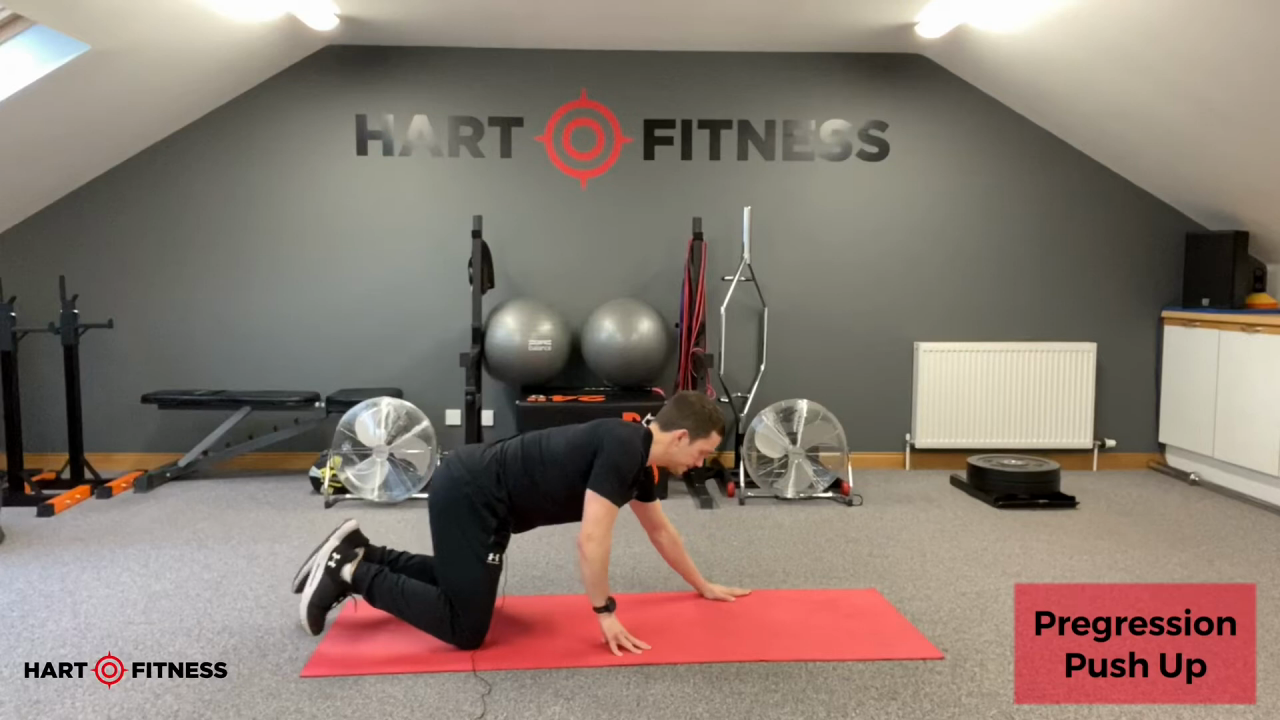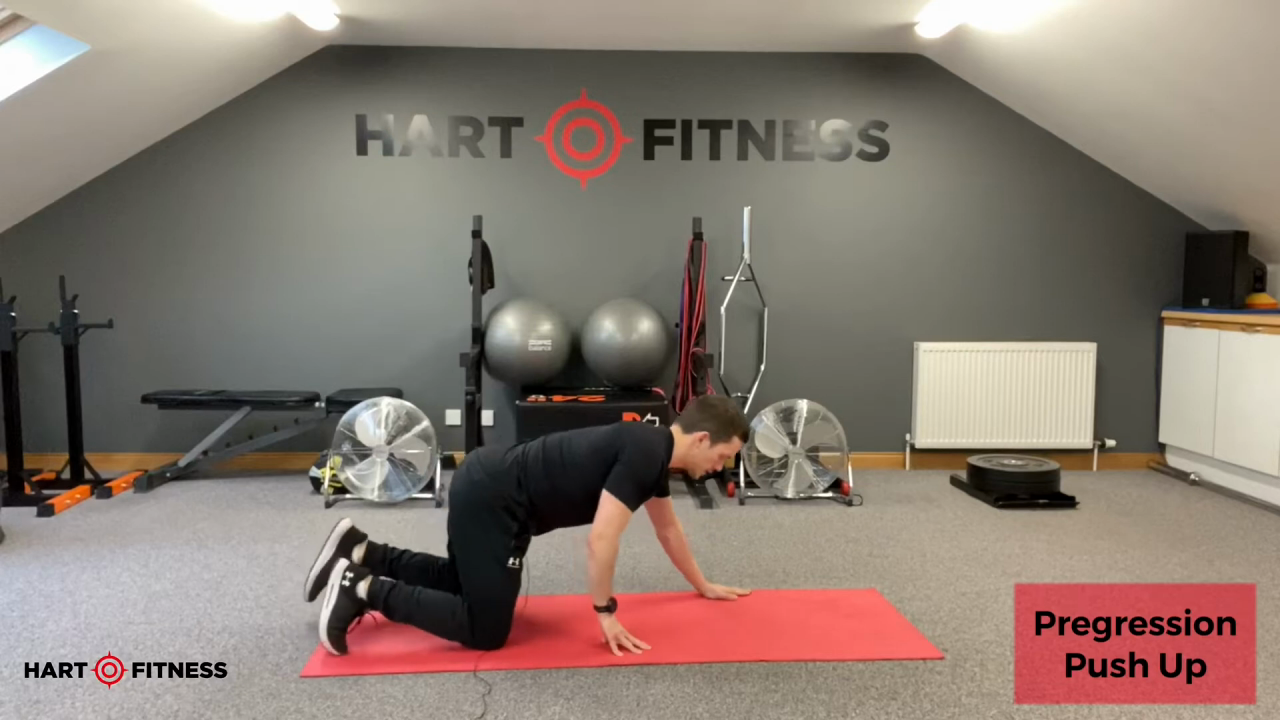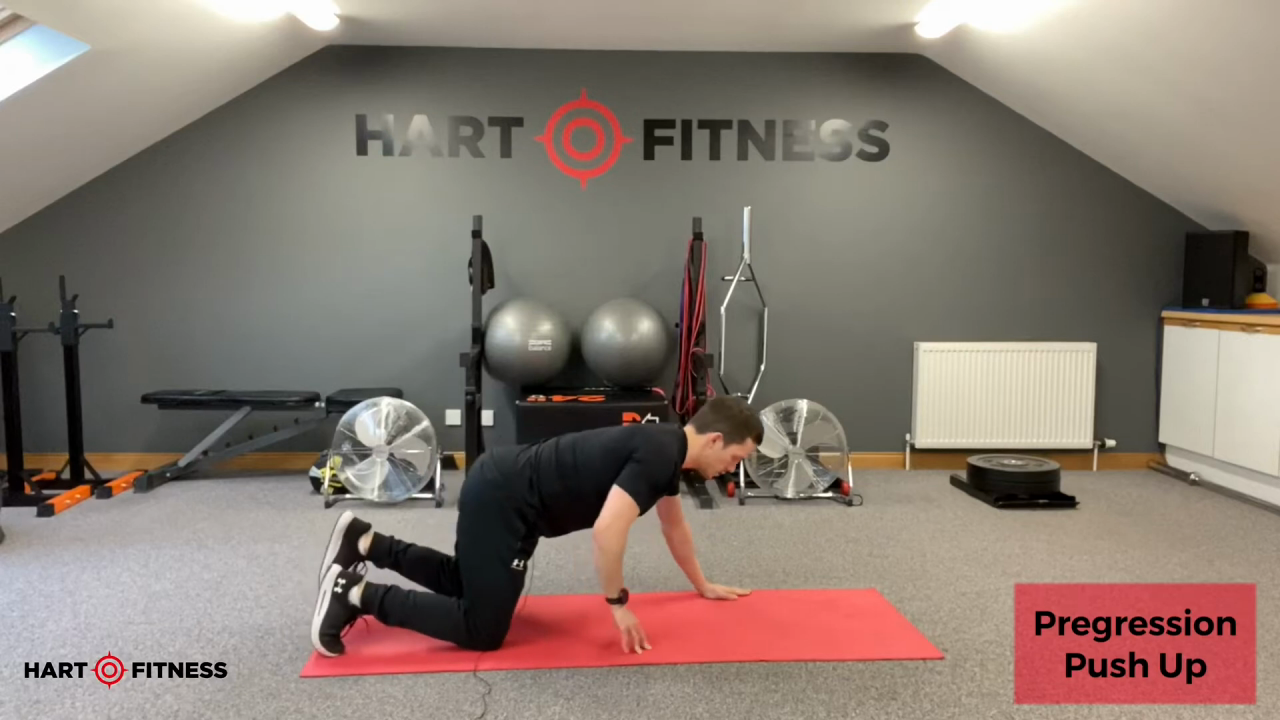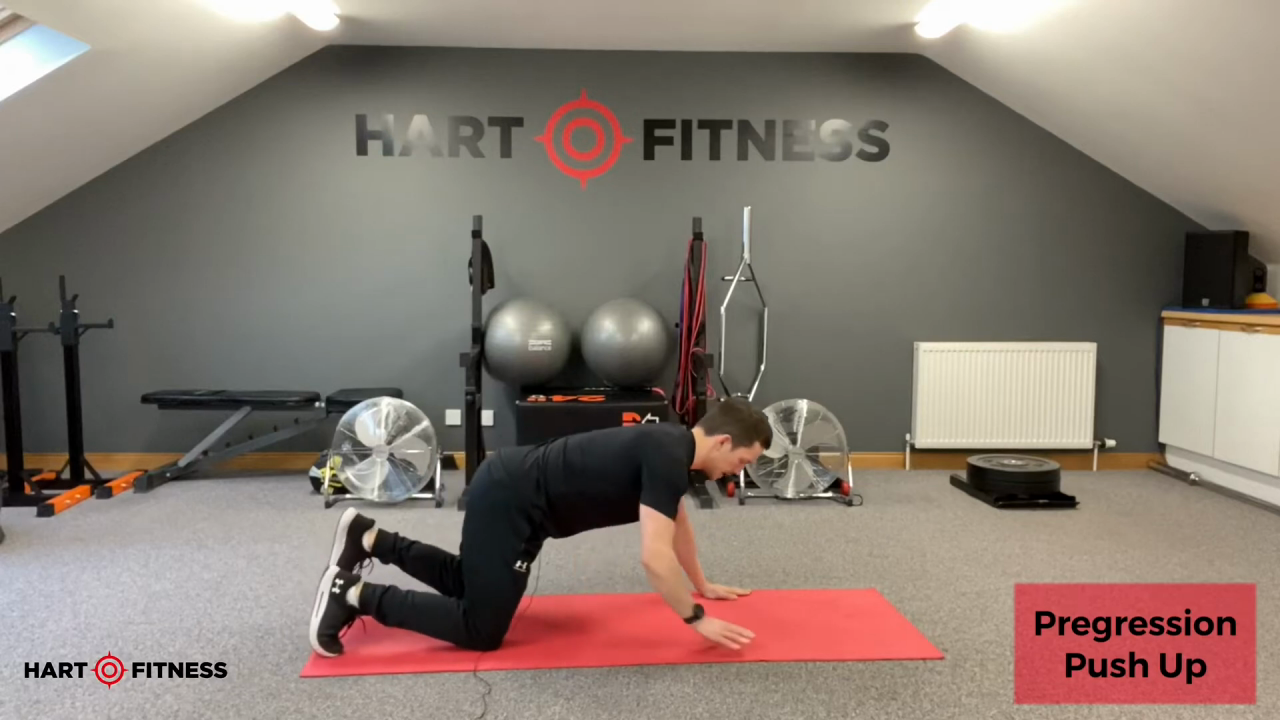
dt=0.2s
person 1, frame 1
left shoulder: (637, 458)
right shoulder: (623, 448)
left elbow: (660, 529)
right elbow: (592, 540)
left wrist: (703, 586)
right wrist: (605, 612)
left hip: (469, 486)
right hip: (468, 494)
left knee: (462, 584)
right knee: (466, 629)
left ankle: (360, 553)
right ankle: (349, 572)
person 1, frame 2
left shoulder: (654, 453)
right shoulder: (645, 452)
left elbow: (668, 528)
right elbow: (601, 539)
left wrist: (704, 586)
right wrist: (605, 612)
left hip: (486, 486)
right hip: (489, 498)
left knee: (466, 585)
right knee: (487, 631)
left ankle: (360, 553)
right ankle: (362, 588)
person 1, frame 3
left shoulder: (665, 449)
right shoulder: (659, 453)
left elbow: (674, 526)
right elbow: (607, 531)
left wrist: (703, 586)
right wrist: (618, 604)
left hip: (500, 486)
right hip: (501, 498)
left knee: (466, 586)
right knee: (483, 630)
left ankle: (365, 543)
right ankle: (355, 593)
person 1, frame 4
left shoulder: (673, 446)
right shoulder: (670, 458)
left elbow: (678, 526)
right elbow: (655, 556)
left wrist: (703, 585)
right wrist: (697, 618)
left hip: (509, 486)
right hip: (509, 500)
left knee: (469, 586)
right knee: (481, 629)
left ankle: (369, 538)
right ankle: (352, 594)
